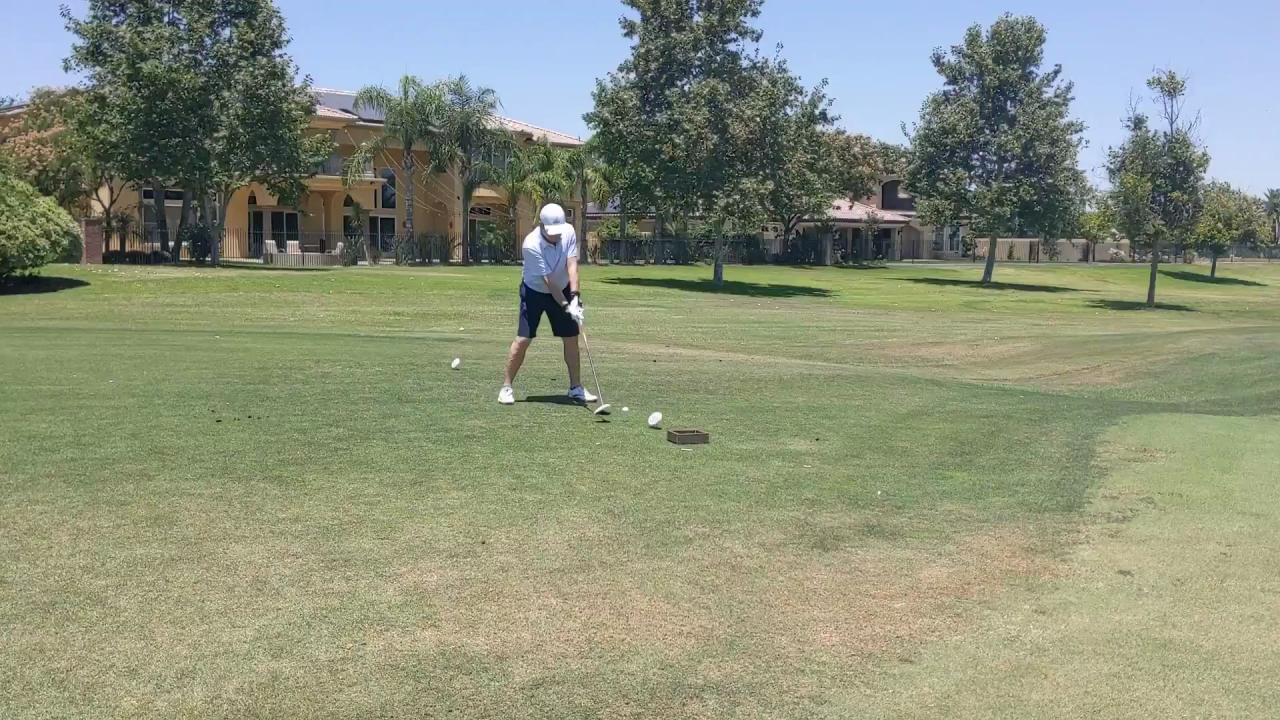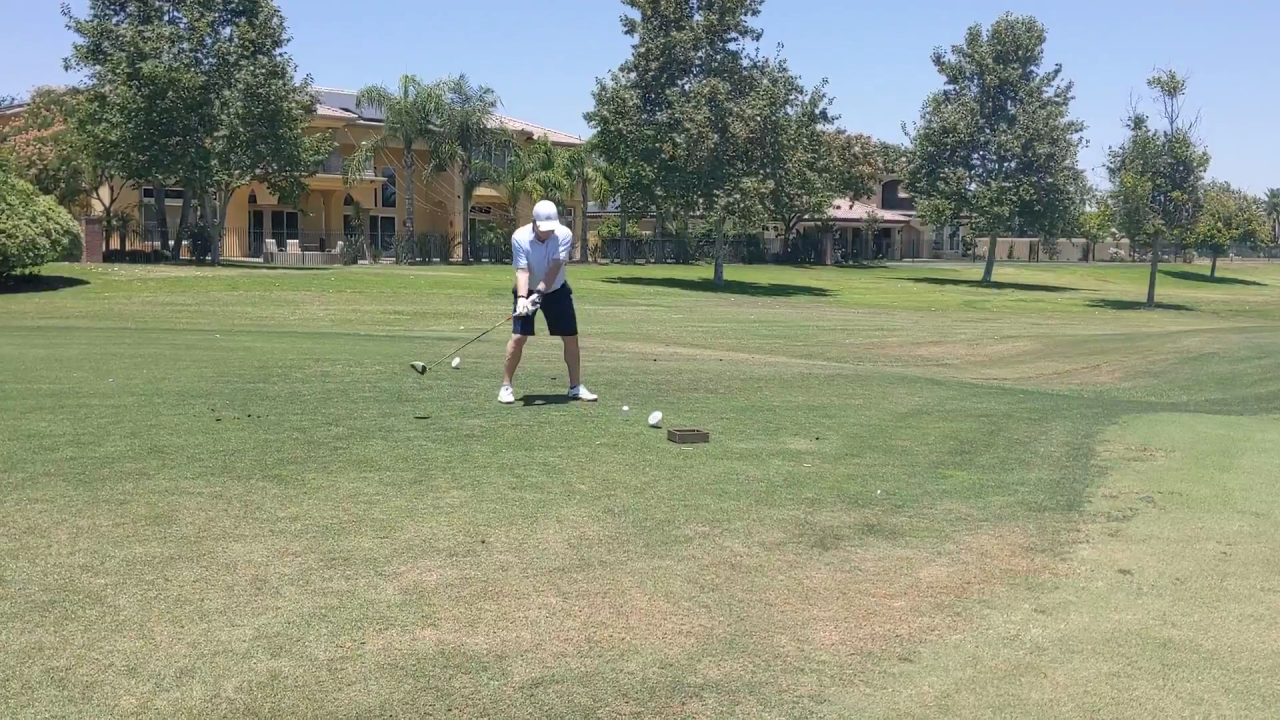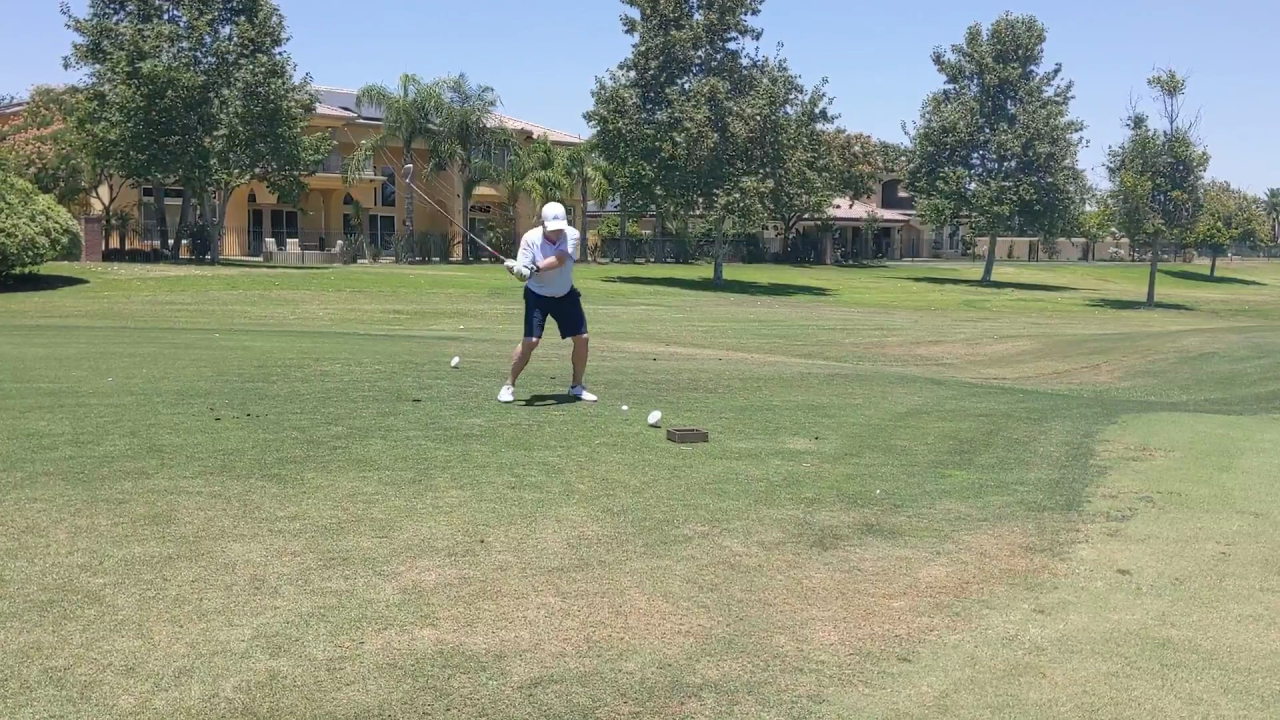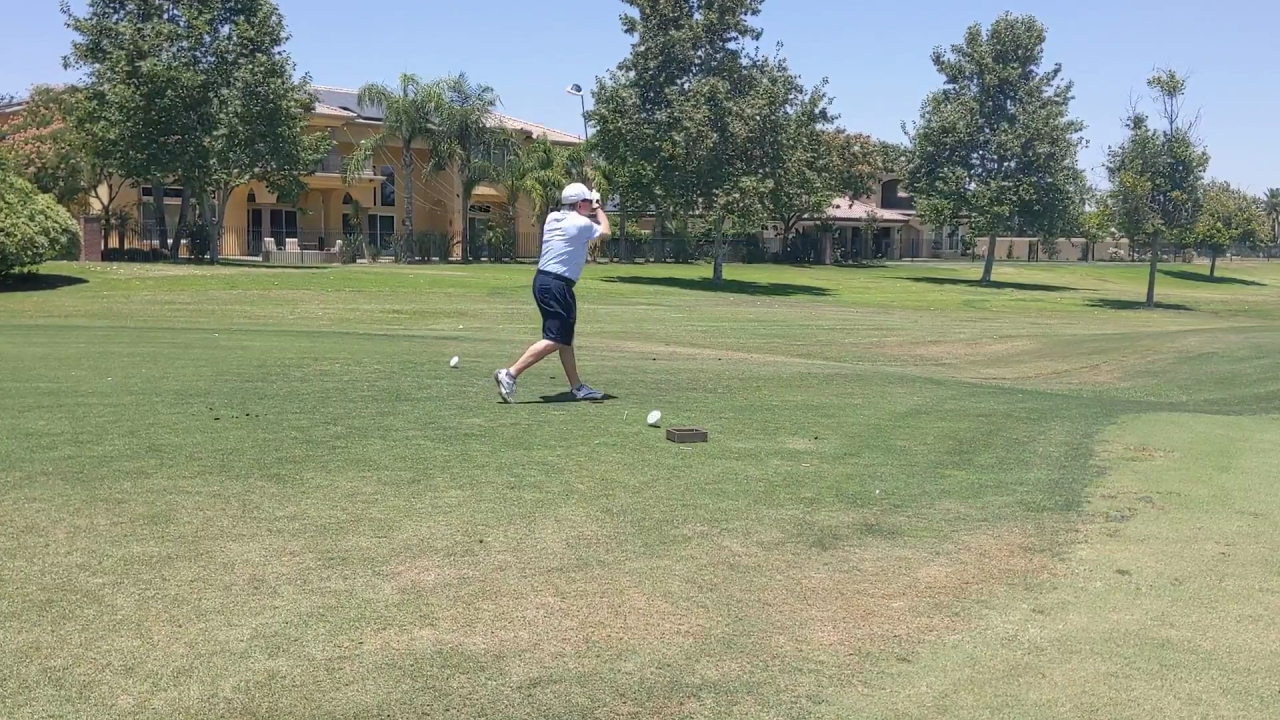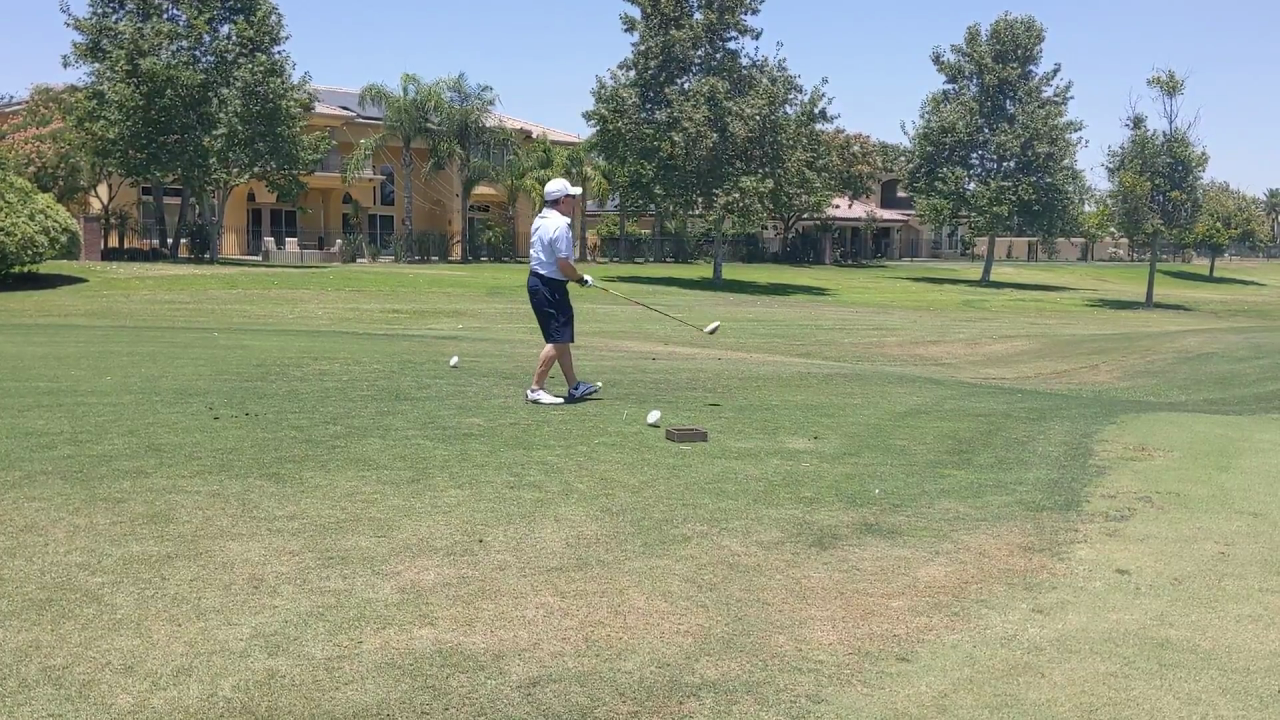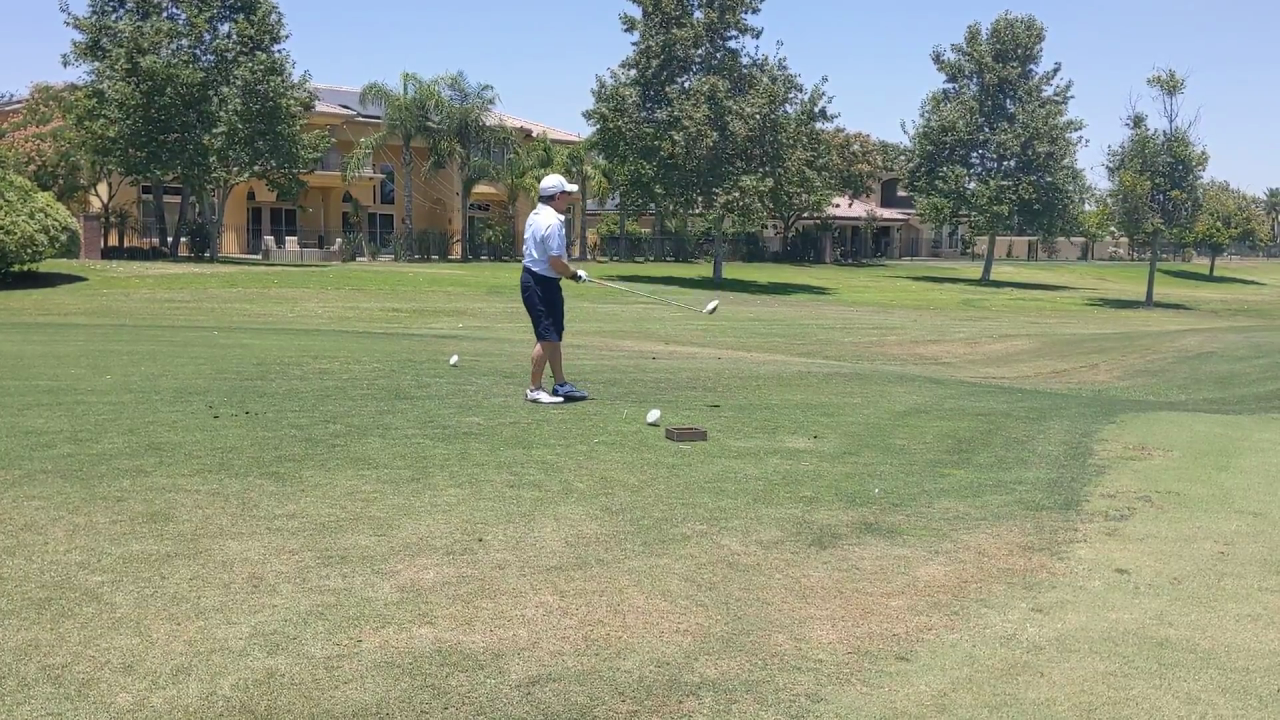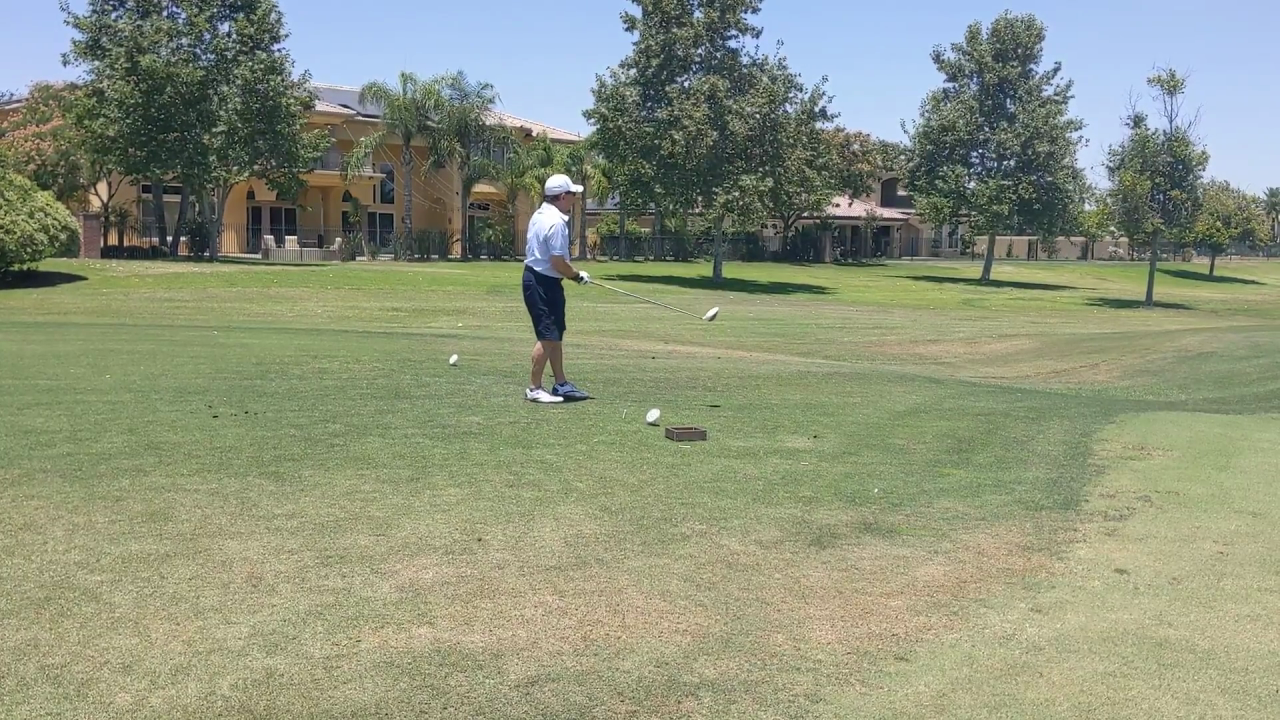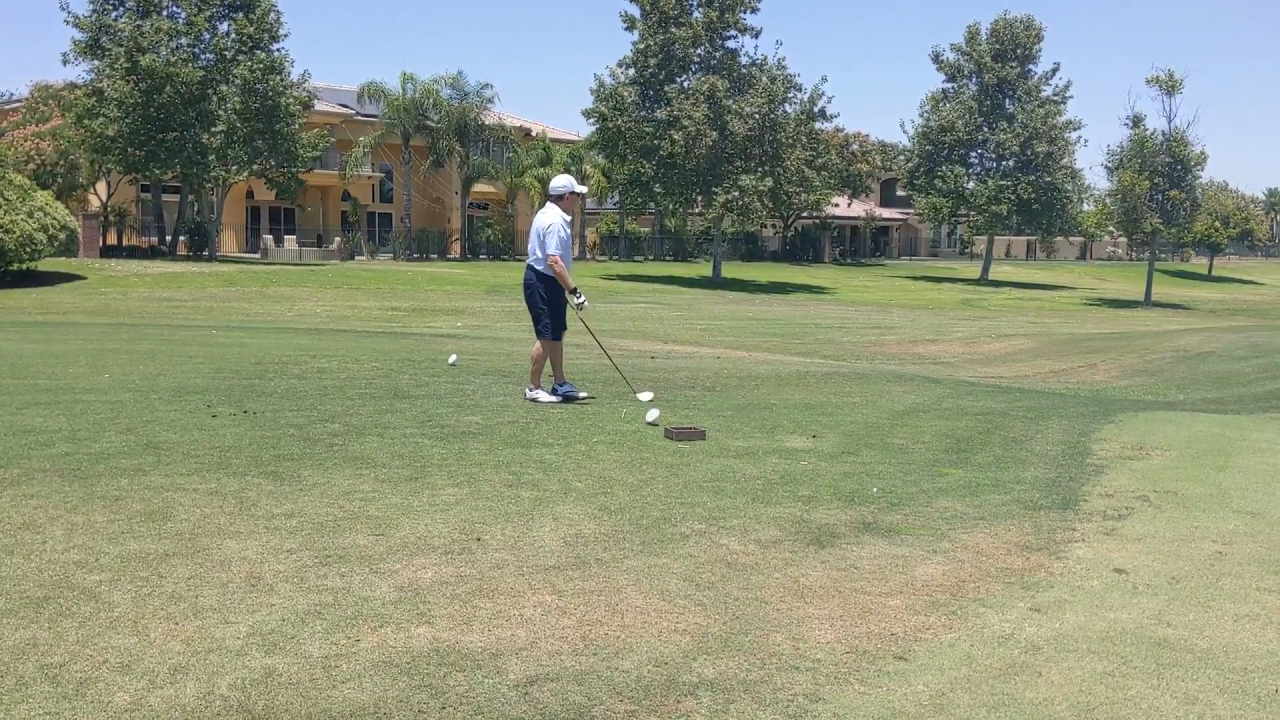
dt=0.7s
person 1, frame 1
left shoulder: (569, 232)
right shoulder: (531, 245)
left elbow: (572, 266)
right elbow: (548, 280)
left wrist: (575, 296)
right wrist: (566, 305)
left hip: (562, 290)
right hip: (534, 293)
left knee: (571, 338)
right knee: (523, 339)
left ankle: (575, 387)
right ankle: (507, 386)
person 1, frame 2
left shoulder: (564, 234)
right shoulder: (520, 237)
left elbow: (553, 270)
right elbow: (522, 272)
left wrist: (537, 295)
right wrist: (522, 298)
left hip: (556, 289)
right hip: (528, 290)
left knee: (571, 338)
right knee: (518, 337)
left ankle: (576, 387)
right ankle: (506, 386)
person 1, frame 3
left shoulder: (572, 236)
right shoulder: (530, 239)
left elbow: (555, 262)
right elbow: (522, 271)
left wrist: (530, 268)
right wrist: (517, 267)
left hip: (565, 295)
right hip: (538, 297)
left knee: (581, 339)
right knee: (531, 341)
left ankle: (578, 387)
right ankle: (508, 386)
person 1, frame 4
left shoulder: (553, 218)
right shoulder: (580, 224)
right elbow: (605, 231)
left wrist: (592, 209)
right wrist: (599, 208)
left hip: (545, 281)
right hip: (556, 286)
left knee: (566, 338)
right knee: (553, 340)
left ankle: (577, 387)
right ankle: (510, 374)
person 1, frame 5
left shoulder: (541, 220)
right shoulder: (559, 225)
right elbow: (564, 264)
left wrist: (575, 276)
right wrist: (580, 278)
left hip: (541, 282)
right hip: (549, 287)
left knee: (561, 337)
right knee: (557, 340)
left ankle: (575, 386)
right ankle: (536, 389)
person 1, frame 6
left shoulder: (537, 215)
right shoulder: (551, 222)
right elbow: (556, 262)
left wrist: (569, 272)
right wrist: (575, 274)
left hip: (537, 280)
right hip: (542, 283)
left knee: (554, 335)
right knee: (547, 337)
left ankle: (560, 385)
right ankle: (534, 389)
person 1, frame 7
left shoulder: (540, 215)
right shoulder: (555, 221)
right elbow: (558, 262)
left wrist: (571, 273)
right wrist: (578, 275)
left hip: (538, 278)
right hip: (543, 283)
left knee: (555, 334)
right knee: (547, 336)
left ankle: (560, 384)
right ankle: (534, 388)
person 1, frame 8
left shoulder: (549, 214)
right shoulder: (555, 221)
right elbow: (554, 261)
left wrist: (567, 289)
right wrist: (573, 290)
left hip: (545, 281)
right hip: (544, 283)
left knee: (556, 334)
right knee: (547, 336)
left ankle: (560, 384)
right ankle: (533, 388)
